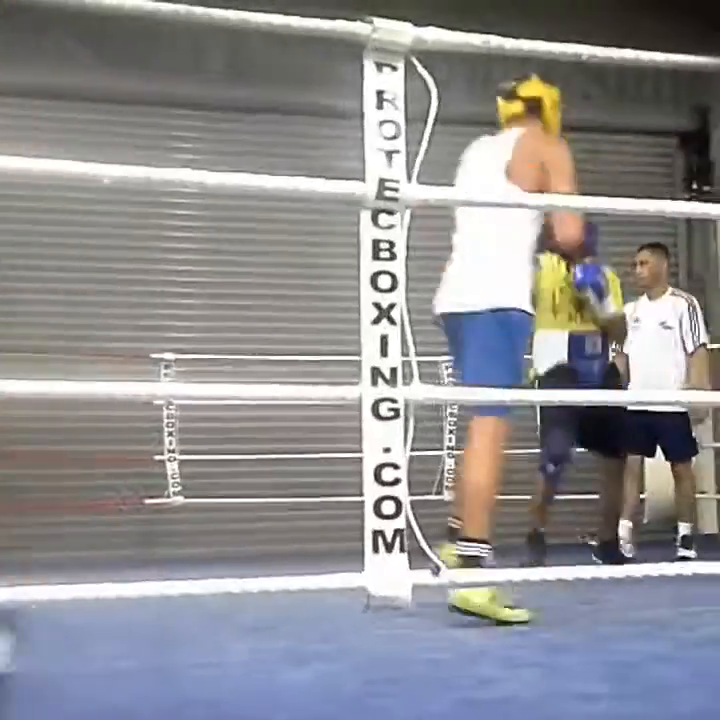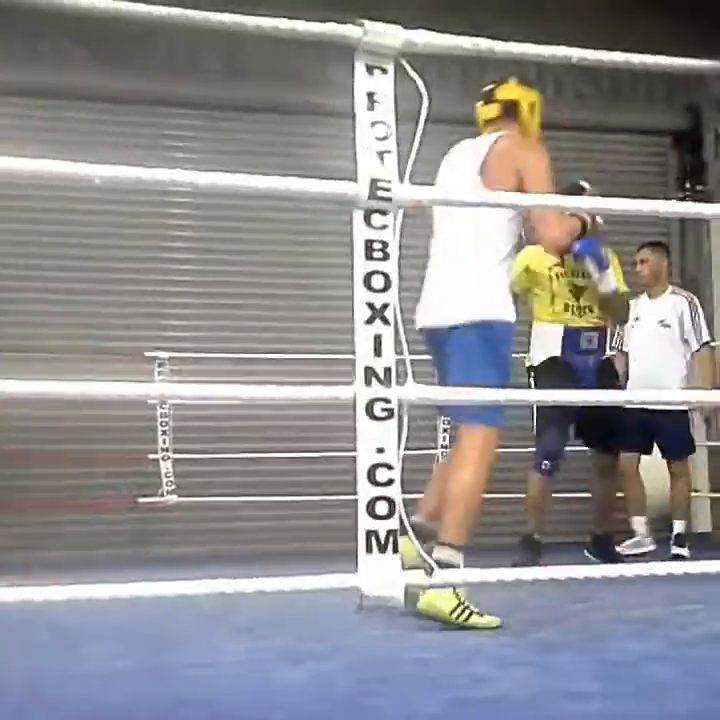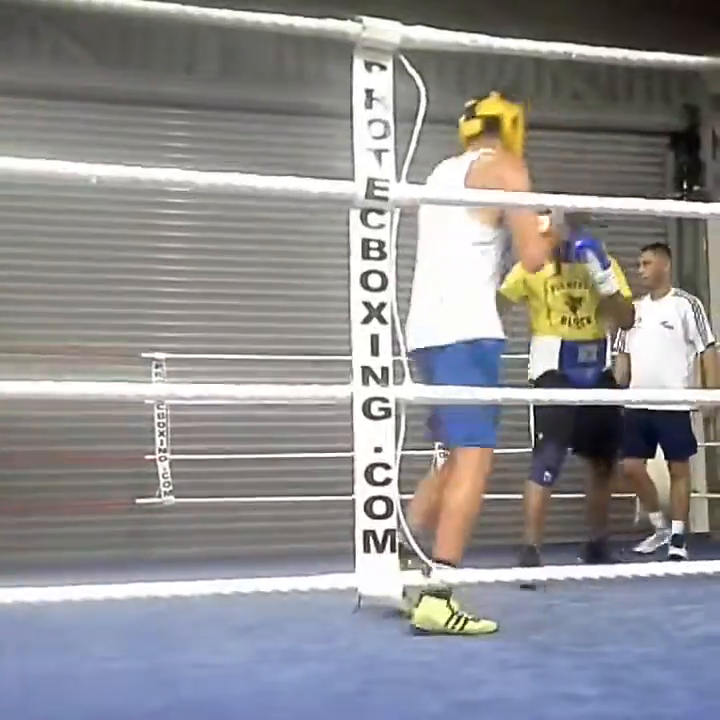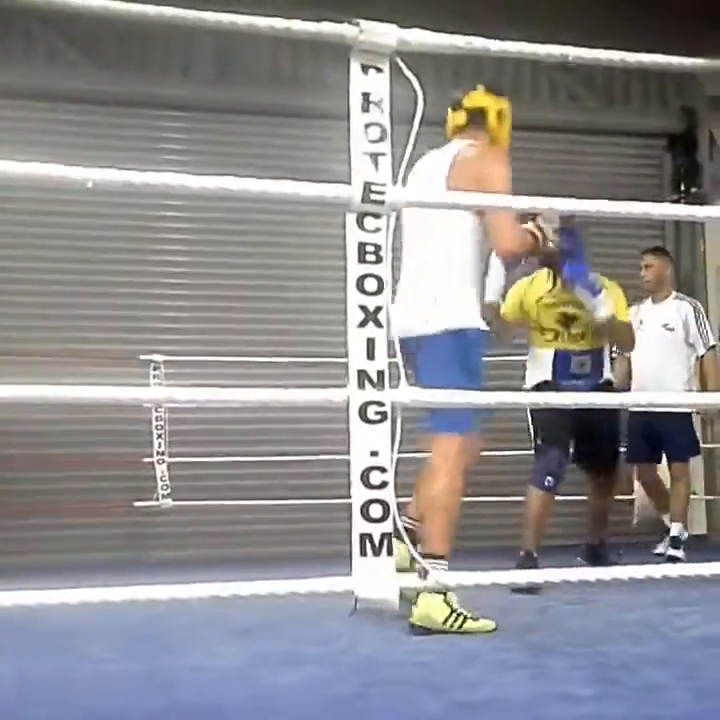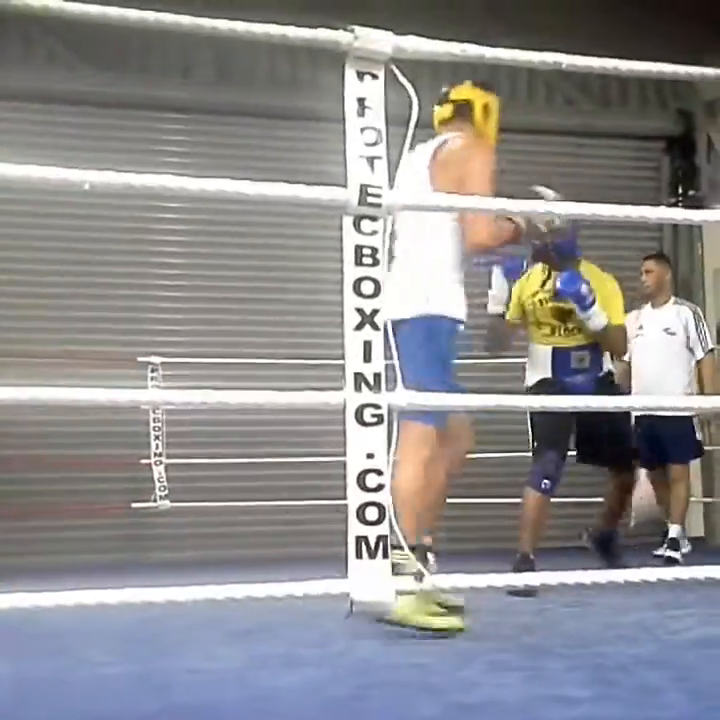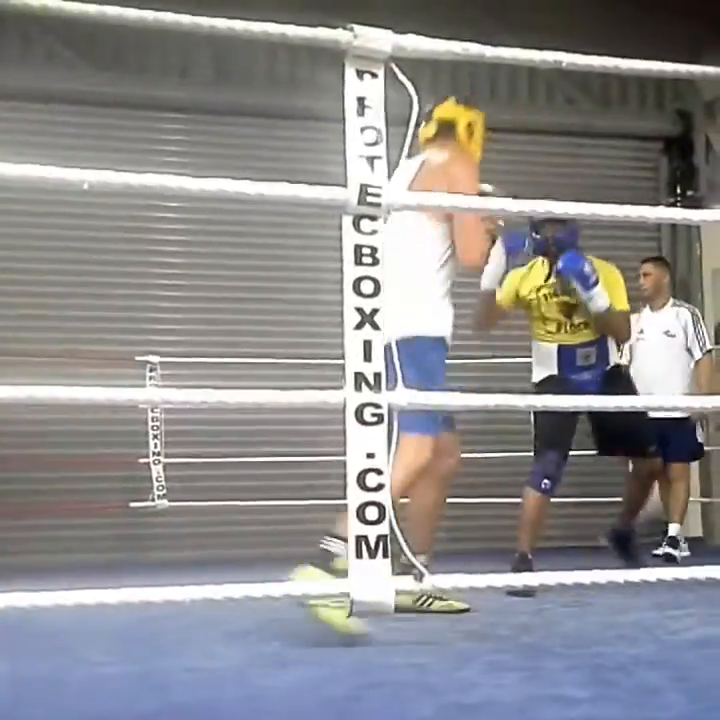
dt=0.1s
person 1, frame 1
left shoulder: (477, 151)
right shoulder: (547, 146)
right elbow: (567, 235)
right wrist: (581, 225)
left hip: (456, 297)
right hip: (496, 301)
left knee: (486, 427)
right knee: (490, 430)
left ankle: (459, 540)
right ankle: (474, 571)
person 1, frame 2
left shoulder: (455, 156)
right shoulder: (525, 151)
right elbow: (554, 236)
right wrist: (583, 220)
left hip: (439, 308)
right hip: (479, 311)
left knee: (471, 435)
right knee: (479, 438)
left ankle: (418, 538)
right ankle: (442, 580)
person 1, frame 3
left shoulder: (442, 176)
right shoulder: (505, 169)
right elbow: (534, 254)
right wrist: (552, 236)
left hip: (428, 329)
right hip: (467, 329)
left knee: (462, 456)
right knee: (474, 460)
right ankle: (436, 596)
person 1, frame 4
left shoulder: (425, 164)
right shoulder: (487, 160)
right elbow: (506, 245)
left wrist: (518, 230)
right wrist: (534, 235)
left hip: (415, 317)
right hip: (448, 319)
left knee: (451, 445)
right knee: (452, 448)
left ankle: (404, 543)
right ankle: (434, 592)
person 1, frame 5
left shoulder: (417, 156)
right shoulder: (469, 155)
right elbow: (480, 237)
left wrist: (505, 218)
right wrist: (515, 223)
left hip: (407, 310)
right hip: (426, 312)
left knee: (451, 439)
right knee: (422, 440)
left ankle: (413, 567)
right ankle: (403, 576)
person 1, frame 6
left shoulder: (405, 172)
right shoulder: (455, 170)
right elbow: (470, 257)
left wrist: (467, 221)
right wrist: (486, 227)
left hip: (401, 326)
right hip: (416, 327)
left knee: (445, 454)
right knee: (416, 452)
left ankle: (413, 578)
right ankle: (328, 562)
person 2, frame 1
left shoulder: (604, 276)
right shoulder: (542, 266)
left elbow: (619, 336)
left wrist: (602, 301)
left hip: (601, 372)
right hip: (558, 371)
left knee: (615, 461)
right knee: (557, 453)
left ankle: (608, 546)
right ankle: (536, 540)
person 2, frame 2
left shoulder: (606, 257)
right shoulder: (534, 256)
left elbow: (621, 315)
left wrist: (602, 274)
left hip: (597, 365)
right hip: (553, 362)
left knee: (608, 456)
right knee: (549, 449)
left ankle: (601, 540)
right ankle: (530, 543)
person 2, frame 3
left shoulder: (604, 266)
right shoulder: (532, 270)
left elbow: (626, 320)
left wrist: (603, 272)
left hip: (598, 377)
right hip: (553, 375)
left knee: (603, 465)
right knee: (548, 459)
left ankle: (597, 546)
right ankle: (530, 554)
person 2, frame 4
left shoulder: (603, 287)
right shoulder: (529, 287)
left elbow: (626, 342)
left wrist: (595, 300)
left hip: (596, 387)
right hip: (549, 386)
left knee: (605, 477)
right knee: (549, 466)
left ankle: (595, 548)
right ankle: (527, 560)
person 2, frame 5
left shoulder: (599, 280)
right shoulder: (522, 285)
left elbow: (618, 347)
right elbow: (495, 344)
left wrist: (589, 313)
right wrist: (496, 305)
left hip: (599, 382)
right hip: (550, 384)
left knee: (625, 470)
right knee: (547, 467)
left ankle: (604, 536)
right ankle: (524, 561)
person 2, frame 6
left shoulder: (605, 271)
right shoulder: (525, 277)
left elbow: (622, 333)
right elbow: (484, 321)
left wrist: (590, 289)
right wrist: (493, 268)
left hip: (606, 376)
right hip: (556, 381)
left knee: (649, 460)
right knee: (548, 467)
left ankle: (623, 531)
right ankle: (523, 562)
person 3, frame 1
left shoulder: (683, 304)
right shoulder: (631, 309)
left elbow: (698, 351)
left hip: (674, 404)
right hip: (637, 404)
left knee: (682, 470)
right knee: (629, 467)
left ankle: (685, 538)
right ankle: (624, 537)
person 3, frame 2
left shoulder: (684, 302)
right shoulder: (632, 307)
left elbow: (702, 350)
left wrist: (707, 393)
left hip: (672, 402)
right hip: (635, 402)
left knee: (678, 468)
right knee: (625, 464)
left ankle: (679, 536)
right ankle: (641, 534)
person 3, frame 3
left shoulder: (686, 305)
right shoulder: (634, 308)
left hip: (675, 403)
right hip: (638, 403)
left knee: (678, 469)
right knee: (631, 467)
left ankle: (677, 536)
right ankle: (660, 527)
person 3, frame 4
left shoulder: (687, 308)
right shoulder: (635, 312)
right elbow: (626, 358)
left hip: (676, 405)
right hip: (640, 406)
left knee: (679, 470)
right knee: (644, 473)
left ankle: (676, 537)
right ankle: (673, 529)
person 3, frame 5
left shoulder: (686, 312)
right shoulder: (634, 318)
left elbow: (705, 356)
right elbow: (626, 361)
left wrist: (708, 397)
left hip: (678, 410)
right hip: (643, 411)
left knee: (678, 474)
right knee: (656, 475)
left ankle: (674, 539)
right ankle: (676, 536)
person 3, frame 6
left shoulder: (685, 314)
right shoulder: (635, 321)
left elbow: (703, 357)
right elbow: (627, 364)
left wrist: (701, 397)
left hip: (679, 410)
right hip: (645, 412)
left knee: (678, 473)
right knee: (661, 476)
left ankle: (673, 537)
right ankle: (675, 537)
